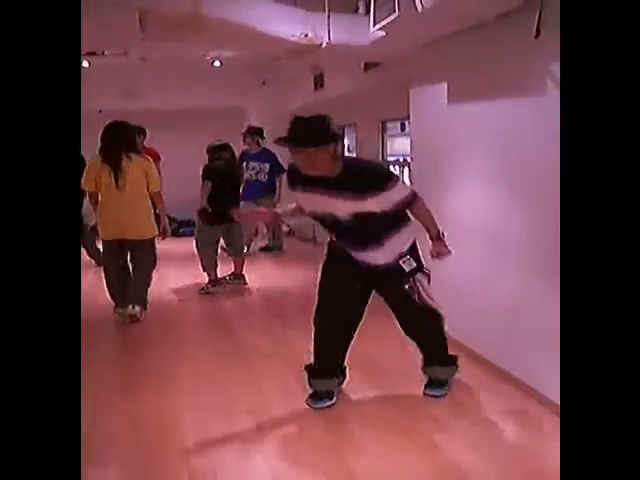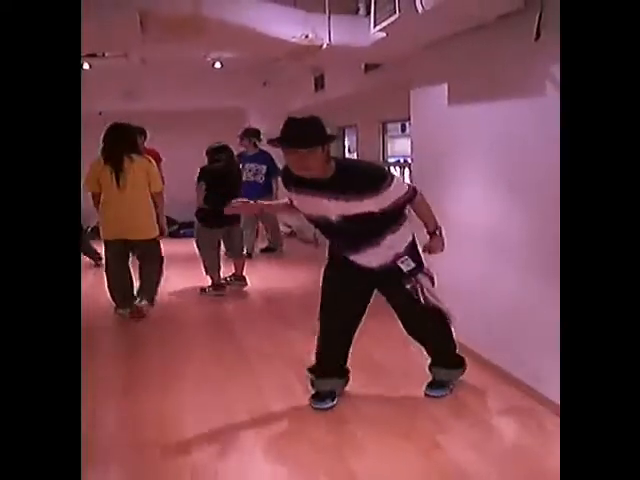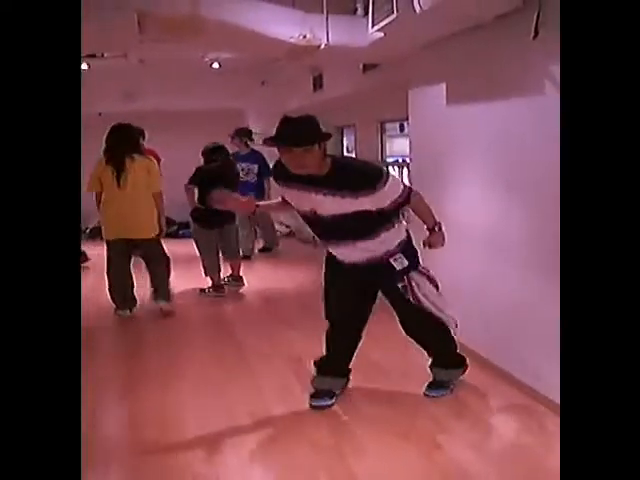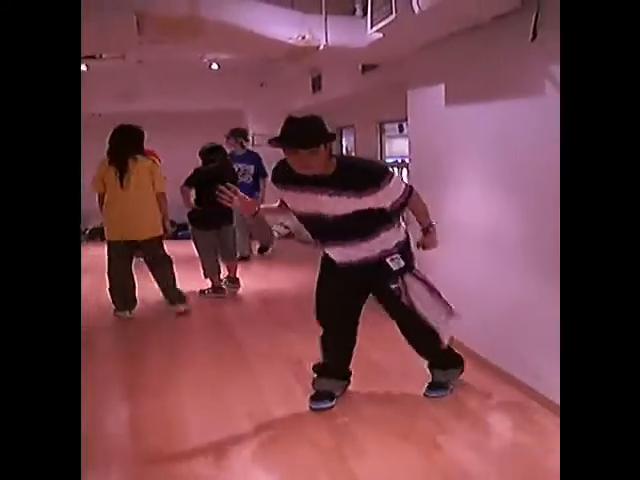
dt=0.1s
person 1, frame 1
left shoulder: (371, 176)
right shoulder: (297, 178)
left elbow: (413, 201)
left wrist: (437, 238)
right wrist: (272, 215)
left hip: (395, 257)
right hip: (345, 257)
left knee: (417, 316)
right knee: (331, 320)
left ankle: (441, 367)
right ankle: (326, 380)
person 1, frame 2
left shoulder: (366, 176)
right shoulder: (291, 179)
left elbow: (412, 197)
left wrist: (435, 233)
right wrist: (259, 207)
left hip: (393, 257)
right hip: (346, 258)
left knee: (421, 317)
right knee: (334, 321)
left ankle: (447, 369)
right ankle: (328, 380)
person 1, frame 3
left shoulder: (363, 175)
right shoulder: (284, 175)
left elbow: (407, 196)
left wrist: (433, 229)
right wrist: (253, 206)
left hip: (390, 255)
right hip: (343, 258)
left knee: (418, 318)
right knee: (343, 320)
left ankle: (449, 368)
right ankle: (331, 378)
person 1, frame 4
left shoulder: (366, 173)
right shoulder: (284, 177)
left elbow: (407, 196)
left wrist: (428, 229)
right wrist: (255, 209)
left hip: (385, 255)
right hip: (338, 260)
left knee: (410, 316)
right knee: (333, 322)
left ankle: (446, 368)
right ankle: (331, 380)
person 2, frame 1
left shoulder: (96, 164)
right shoulder: (144, 162)
left elbow: (92, 196)
right elbow: (156, 194)
left wrist: (100, 216)
right wrist: (164, 220)
left hip: (110, 227)
right hip: (140, 226)
left knee: (115, 268)
right knee: (143, 265)
left ankle: (122, 304)
right ankle: (135, 304)
person 2, frame 2
left shoulder: (98, 165)
right shoulder: (145, 162)
left elbow: (95, 196)
right elbow: (157, 194)
right wrist: (161, 219)
left hip: (112, 227)
right hip: (143, 225)
left knee: (117, 269)
right knee: (152, 262)
left ankle: (123, 305)
right ankle: (144, 298)
person 2, frame 3
left shoulder: (102, 165)
right shoulder: (146, 162)
left elbow: (97, 196)
right elbow: (156, 194)
right wrist: (162, 219)
left hip: (114, 227)
right hip: (145, 225)
left knee: (118, 269)
right knee: (157, 261)
left ankle: (124, 306)
right ankle: (162, 298)
person 2, frame 4
left shoulder: (105, 166)
right shoulder: (150, 163)
left elbow: (101, 198)
right elbow: (160, 195)
right wrist: (165, 219)
left hip: (117, 228)
right hip: (147, 226)
left knee: (119, 270)
right knee: (160, 264)
left ankle: (124, 307)
right ankle: (177, 300)
person 3, frame 1
left shoulder: (210, 168)
right shoulder: (236, 168)
left elbow: (206, 185)
left wrist: (203, 202)
left hip: (212, 213)
right hip: (233, 212)
left knee: (206, 246)
right knee: (235, 245)
left ankle: (213, 280)
right ankle: (238, 275)
person 3, frame 2
left shoulder: (208, 170)
right shoulder: (235, 170)
left elbow: (200, 187)
left wrist: (200, 203)
left hip: (210, 215)
right hip: (232, 215)
left knee: (208, 249)
right knee: (235, 246)
left ankle: (217, 284)
right ankle: (238, 276)
person 3, frame 3
left shoulder: (203, 171)
right shoulder: (232, 171)
left elbow: (189, 187)
right elbow: (233, 190)
left wrist: (193, 203)
left hip: (205, 216)
right hip: (228, 215)
left knee: (208, 251)
right knee: (231, 248)
left ankle: (217, 285)
right ankle: (236, 277)
person 3, frame 4
left shoulder: (201, 172)
right shoulder: (231, 172)
left elbow: (185, 189)
left wrist: (189, 205)
left hip: (203, 217)
right hip: (225, 216)
left knee: (208, 253)
right knee: (228, 249)
left ankle: (216, 286)
right ankle: (232, 279)
person 4, frame 1
left shoulder: (269, 155)
right shoulder: (244, 155)
left elbow: (278, 175)
right elbow: (242, 173)
left wrist: (278, 193)
right wrist: (242, 191)
left hip: (266, 195)
right hip: (249, 194)
left ankle: (275, 244)
right ankle: (244, 246)
person 4, frame 2
left shoulder: (265, 156)
right shoulder: (241, 156)
left elbow: (274, 176)
left wrist: (274, 194)
left hip: (263, 195)
right hip: (247, 196)
left knee: (269, 222)
right knee: (248, 224)
left ankle: (275, 245)
right ankle: (247, 250)
person 4, frame 3
left shoulder: (257, 156)
right shoulder: (233, 157)
left elbow: (266, 177)
left wrist: (267, 194)
left hip: (256, 196)
right hip: (240, 196)
left knee: (263, 222)
right knee: (243, 225)
left ankle: (272, 243)
right ankle: (247, 251)
person 4, frame 4
left shoulder: (253, 157)
right shoulder: (230, 157)
left elbow: (262, 177)
left wrist: (262, 195)
left hip: (251, 196)
left knee: (254, 223)
right knee: (240, 226)
left ankle: (266, 241)
right ankle: (244, 252)
